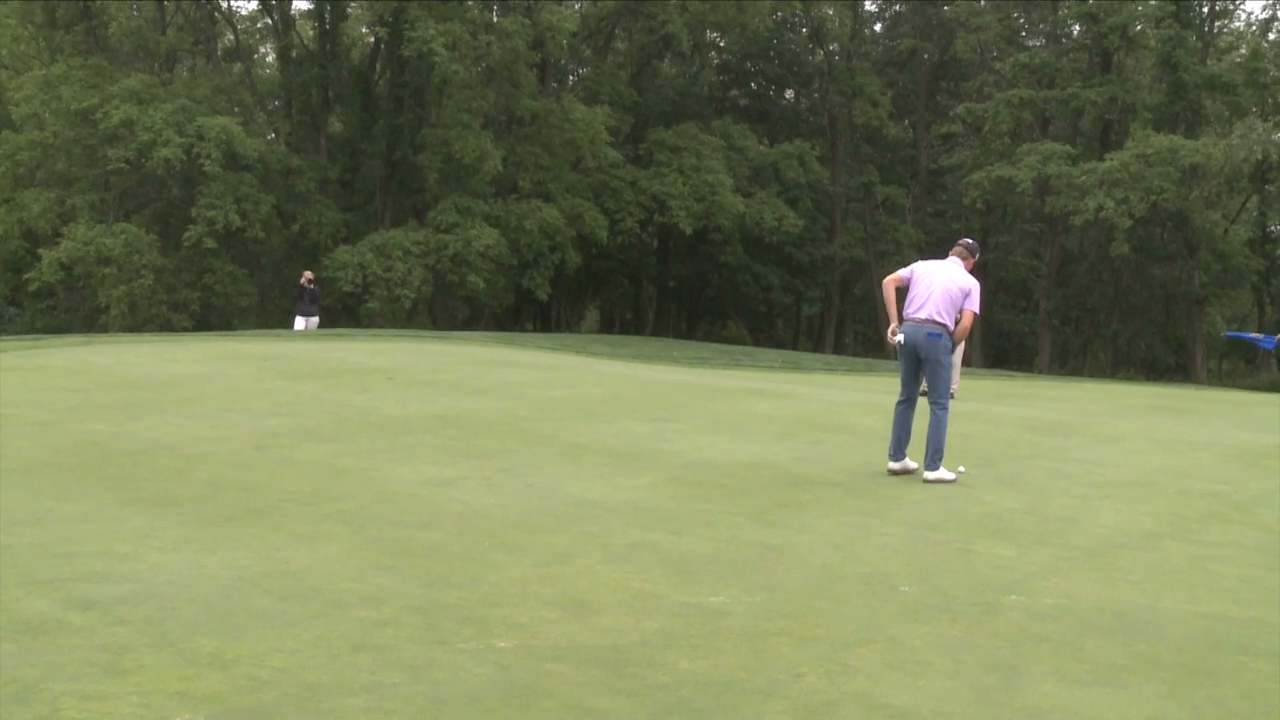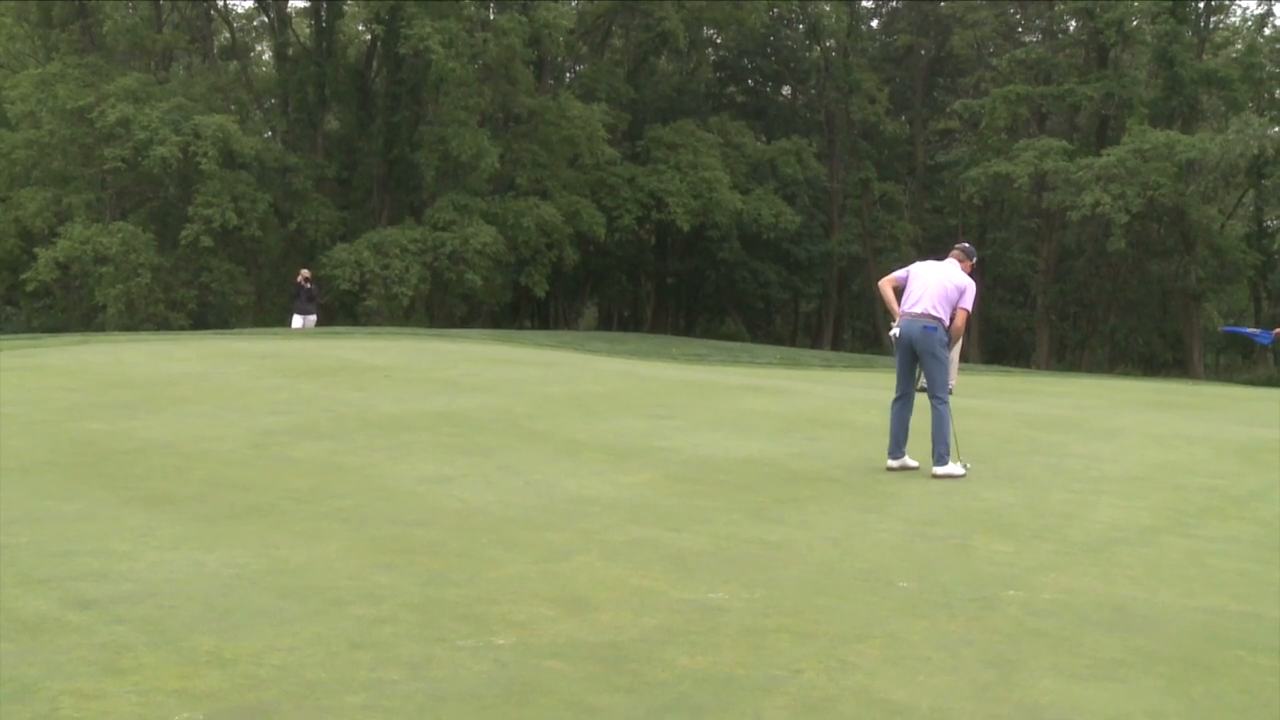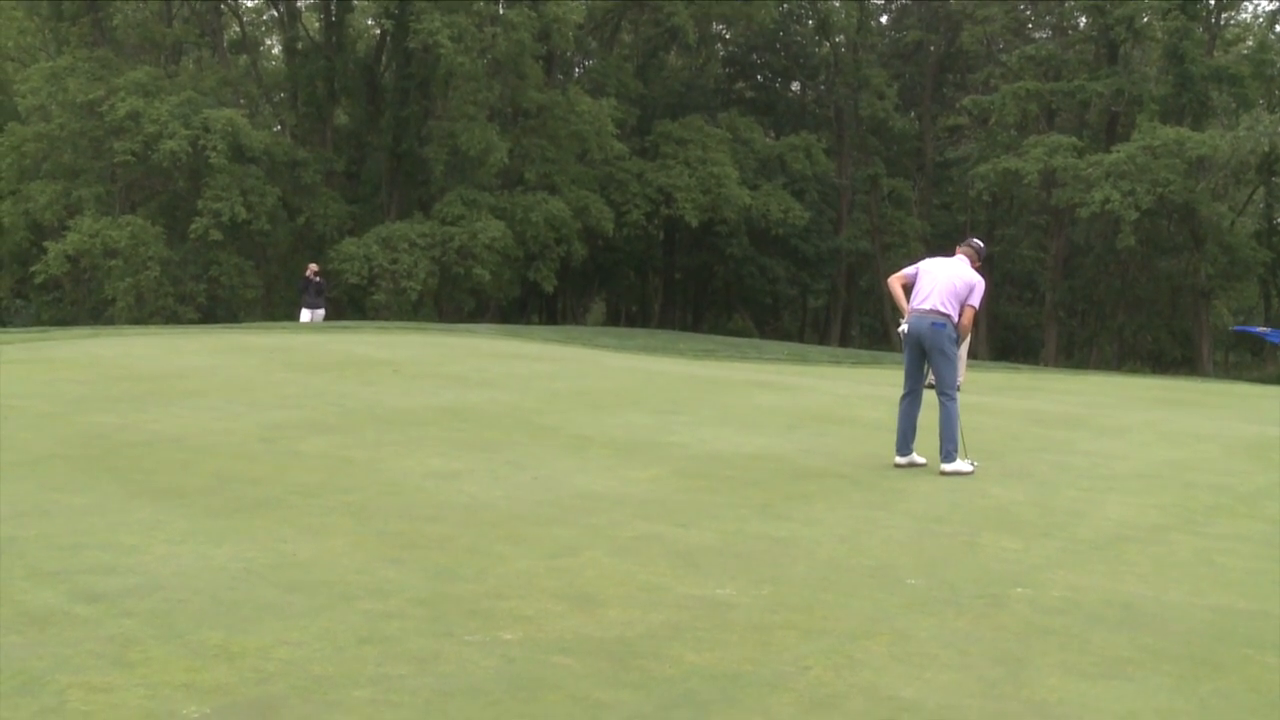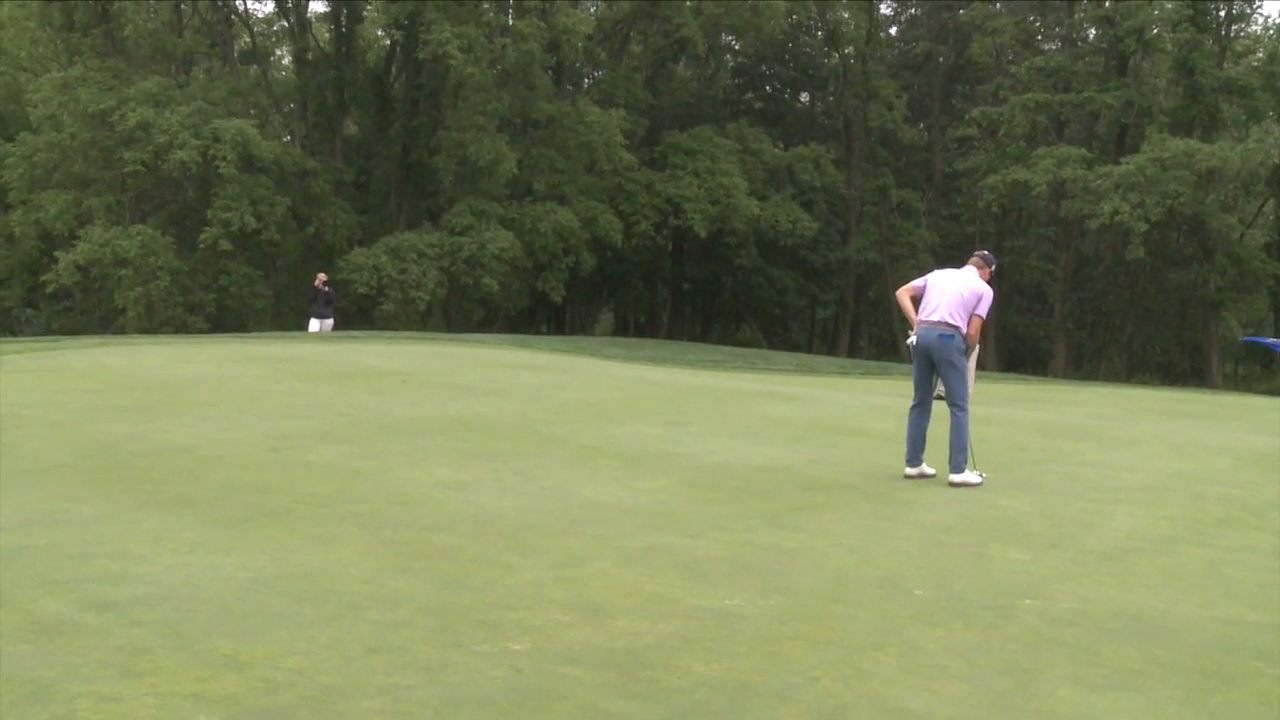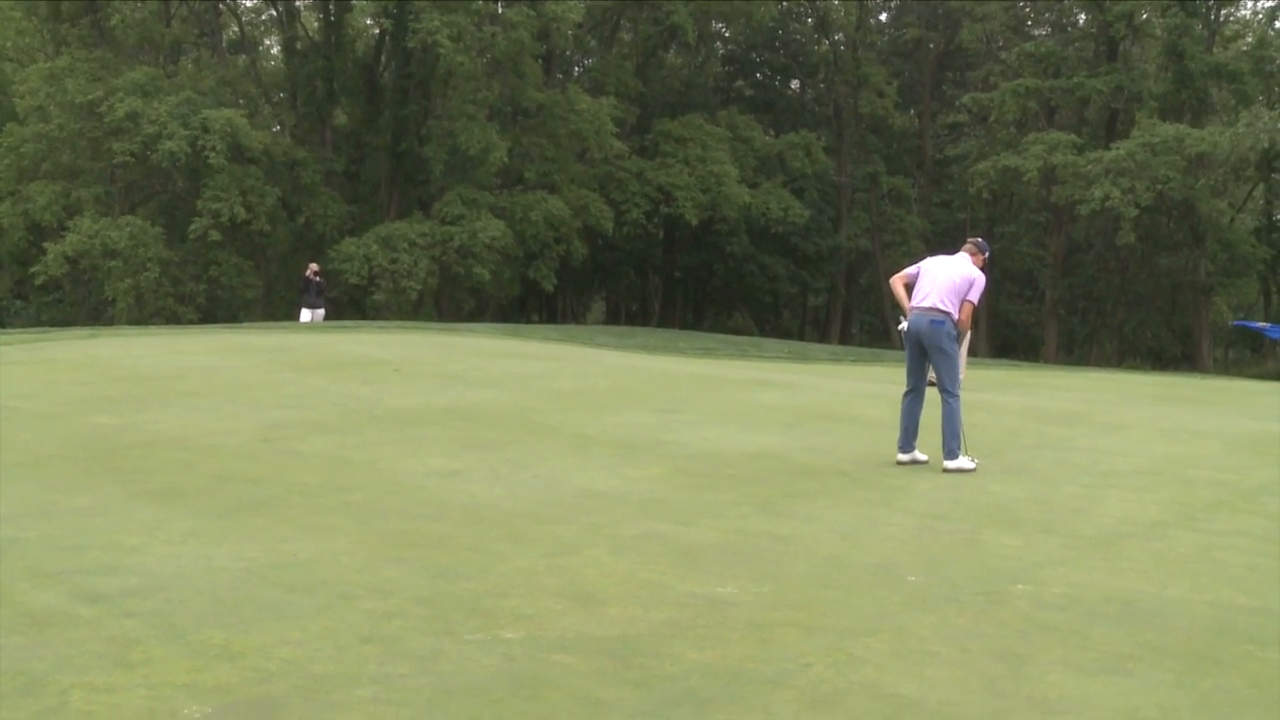
dt=1s
person 1, frame 1
left shoulder: (923, 266)
right shoulder: (970, 282)
left elbow: (888, 282)
right elbow: (965, 325)
left wrist: (894, 321)
right wrist: (950, 348)
left hip: (908, 332)
right hip: (935, 337)
left knee: (907, 397)
right knee: (939, 404)
left ankle: (897, 458)
right ankle: (933, 467)
person 1, frame 2
left shoulder: (920, 266)
right shoulder: (966, 281)
left elbow: (884, 283)
right elbow: (958, 324)
left wrist: (898, 316)
right wrist: (947, 348)
left hip: (905, 327)
right hip: (931, 331)
left knee: (903, 394)
right knee: (939, 399)
left ankle: (896, 456)
right ankle: (941, 462)
person 1, frame 3
left shoulder: (930, 262)
right shoulder: (976, 279)
left elbow: (893, 281)
right elbow: (965, 322)
left wrist: (907, 313)
right wrist: (956, 346)
left hip: (914, 324)
right hip: (940, 327)
left knee: (911, 391)
right knee: (947, 395)
left ankle: (904, 453)
right ankle: (949, 460)
person 1, frame 4
left shoulder: (939, 273)
right shoulder: (984, 288)
left elbow: (902, 293)
right elbow: (973, 332)
left wrist: (916, 324)
right wrist: (966, 356)
left hip: (923, 336)
right hip: (948, 339)
left knee: (921, 402)
right knee: (959, 407)
left ankle: (914, 463)
right ankle: (958, 470)
person 1, frame 5
left shoulder: (932, 260)
right shoulder: (976, 274)
left elbow: (895, 281)
right elbow: (963, 317)
left wrist: (910, 312)
right wrist: (957, 342)
left hip: (914, 322)
right hip: (940, 325)
left knee: (914, 388)
right knee: (949, 393)
left ankle: (906, 450)
right ankle: (952, 456)
